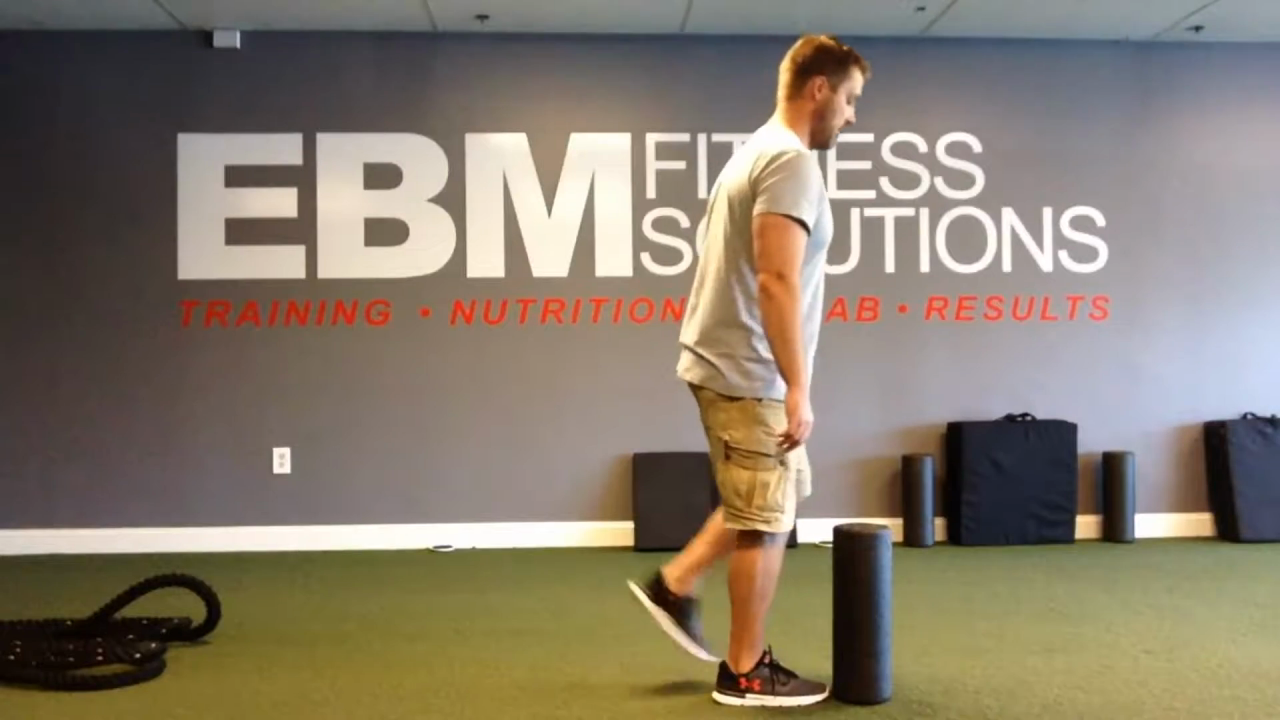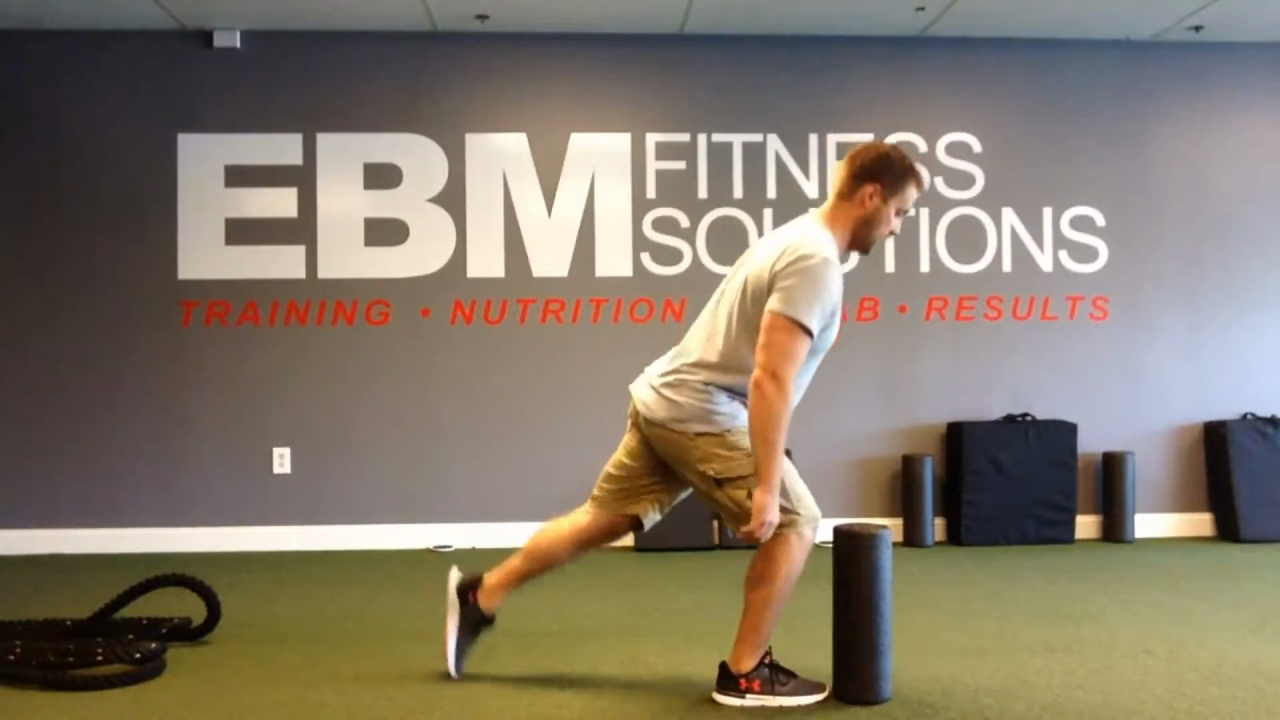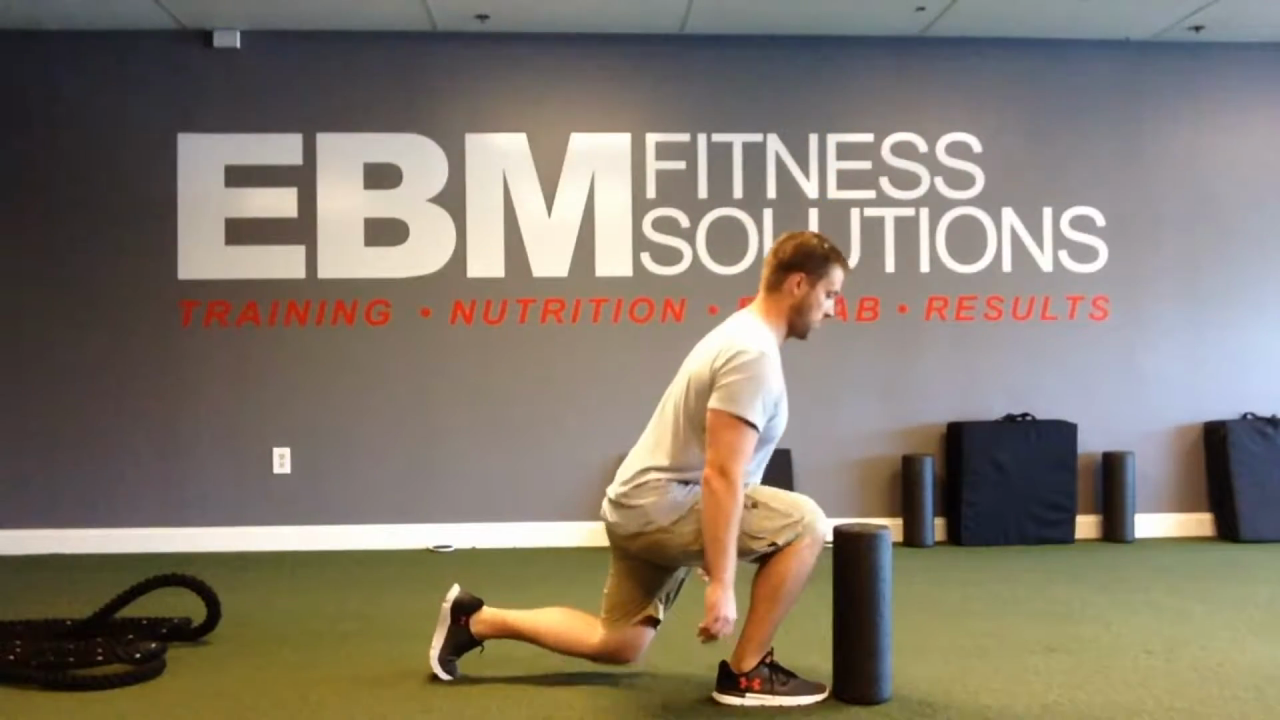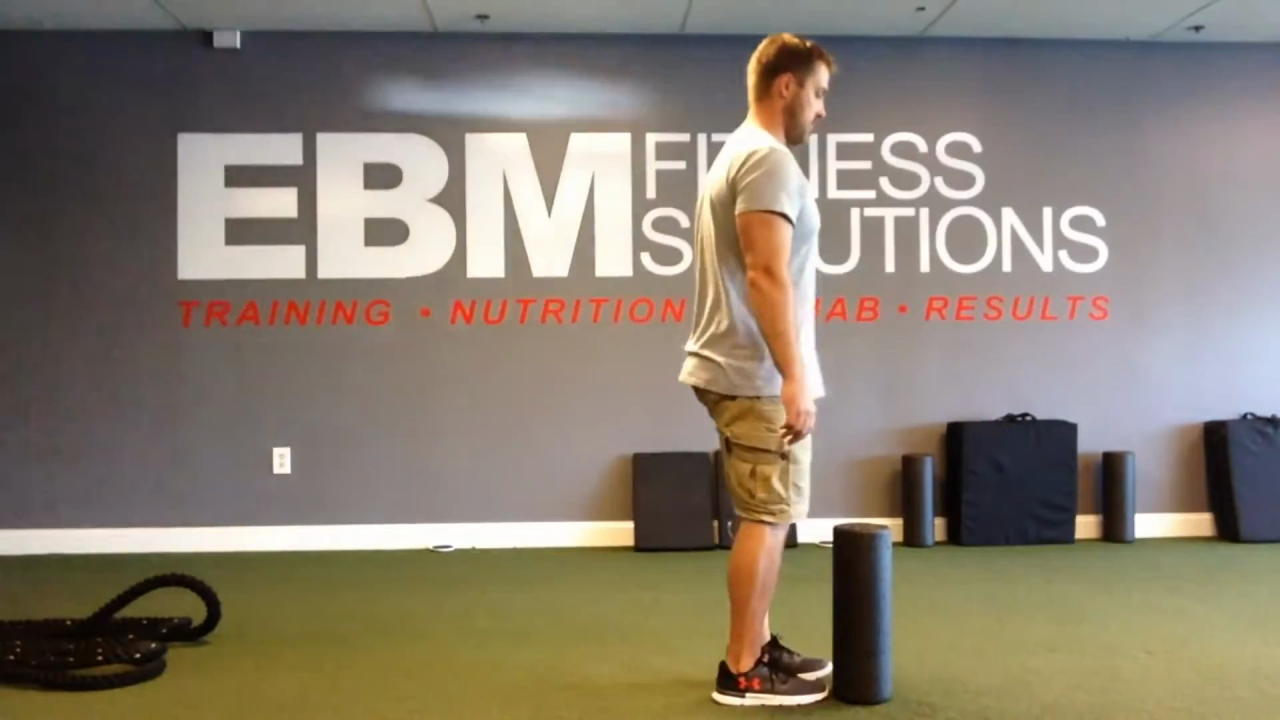
dt=1s
person 1, frame 1
left shoulder: (759, 152)
right shoulder: (791, 161)
right elbow: (776, 282)
right wrist: (797, 389)
left hip: (727, 359)
right hip: (745, 372)
left knee: (760, 504)
right knee: (768, 519)
left ankle: (675, 589)
right ankle: (745, 672)
person 1, frame 2
left shoulder: (797, 237)
right shoulder: (816, 261)
right elbow: (770, 380)
right wrist: (767, 487)
left hip: (665, 402)
right hip: (698, 413)
left knee: (604, 521)
right knee: (795, 524)
left ankle: (479, 595)
right ankle: (745, 673)
person 1, frame 3
left shoulder: (741, 335)
right shoulder: (752, 355)
right elbow: (721, 476)
right wrist: (720, 585)
left hip: (640, 506)
right hip: (660, 509)
left knee: (617, 645)
right knee: (805, 526)
left ankle: (472, 619)
right ankle: (746, 673)
person 1, frame 4
left shoulder: (739, 154)
right shoulder: (768, 157)
right elbow: (767, 276)
right wrist: (795, 379)
left hip: (734, 368)
right hip: (757, 376)
left knee: (763, 515)
right knee: (769, 517)
left ankle: (758, 647)
right ankle: (743, 671)
